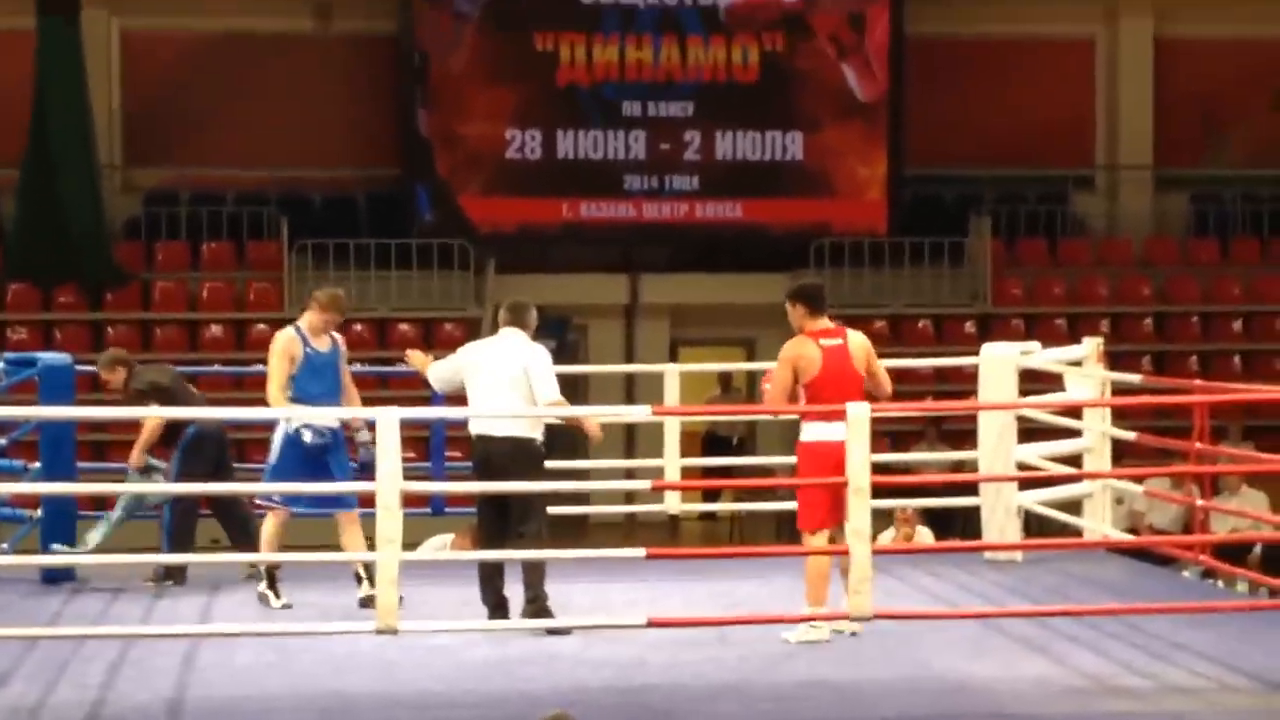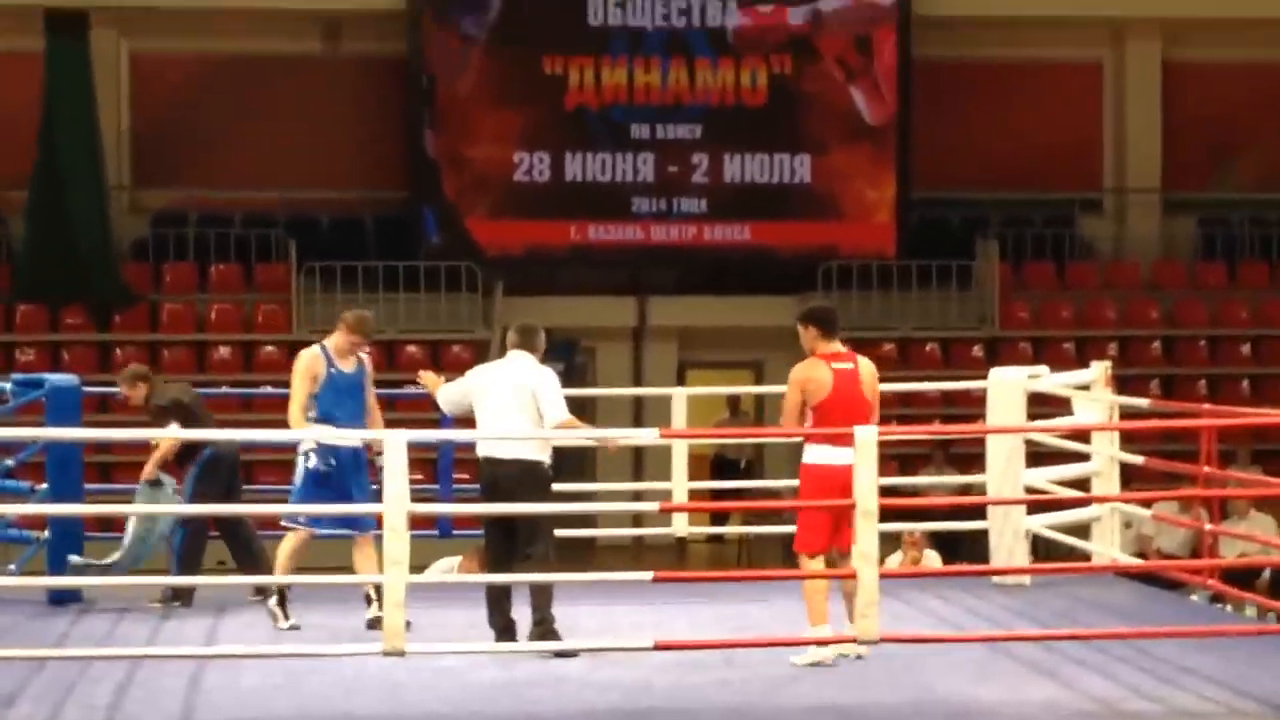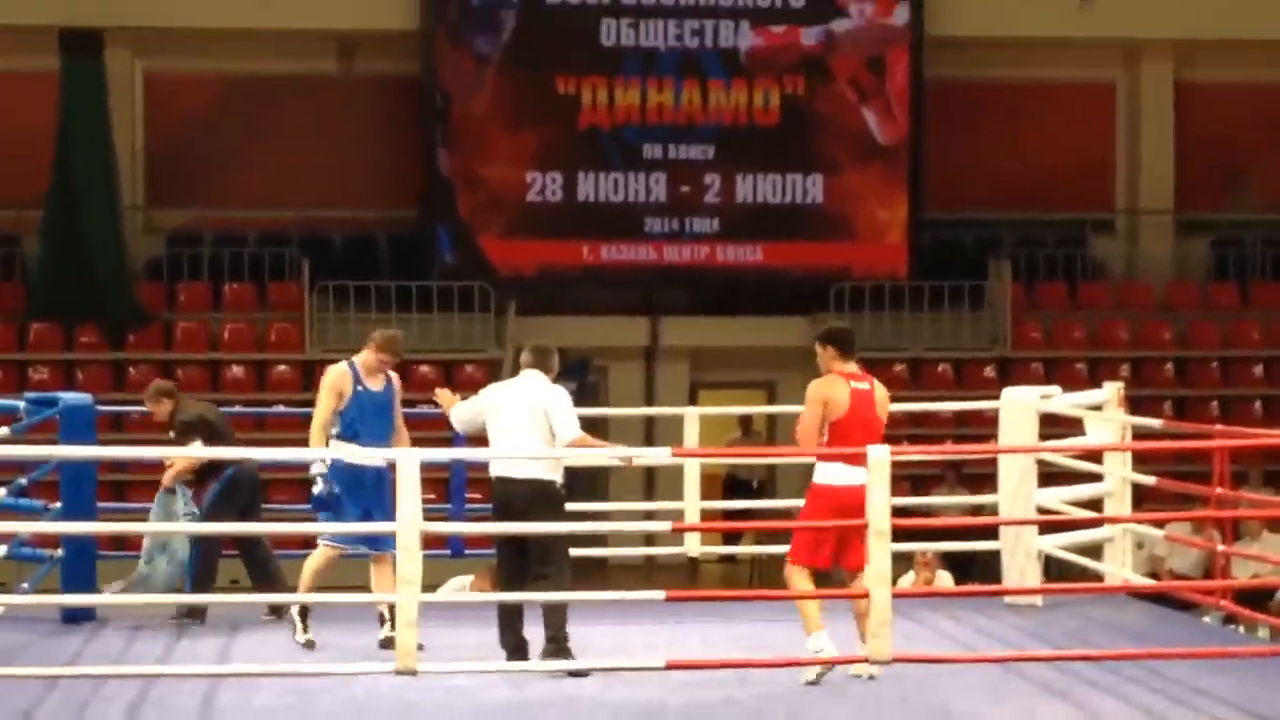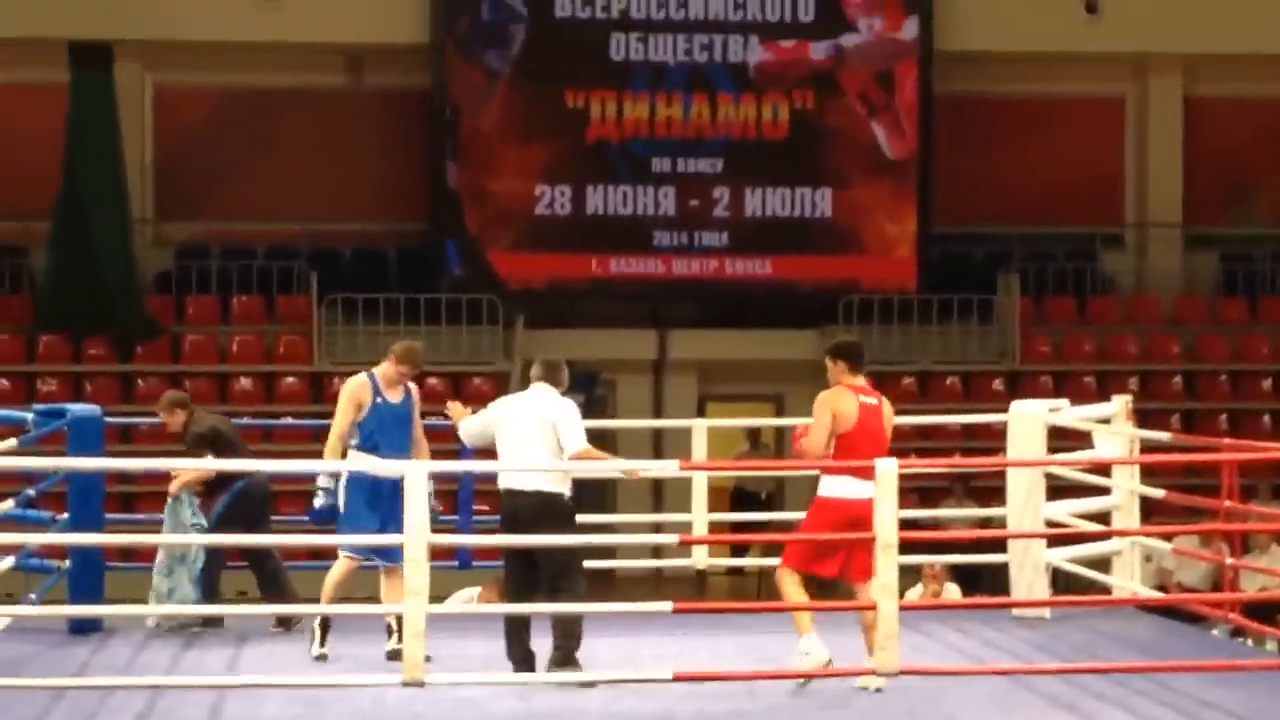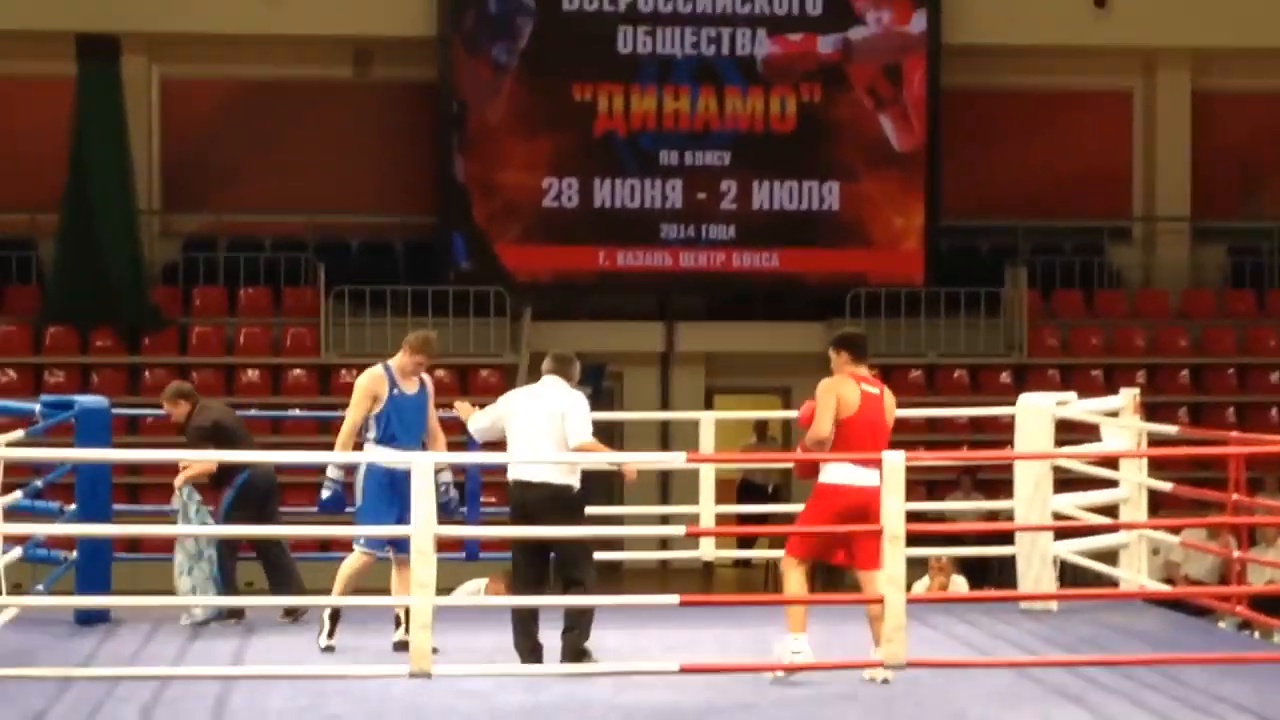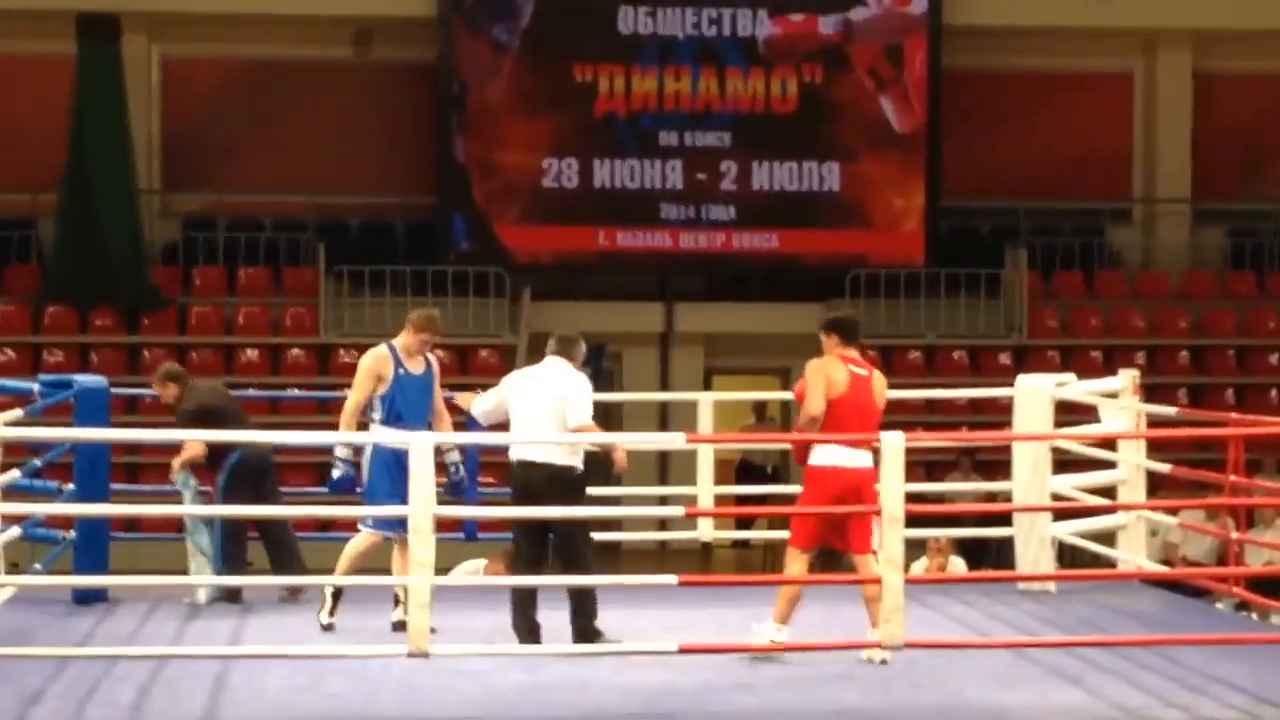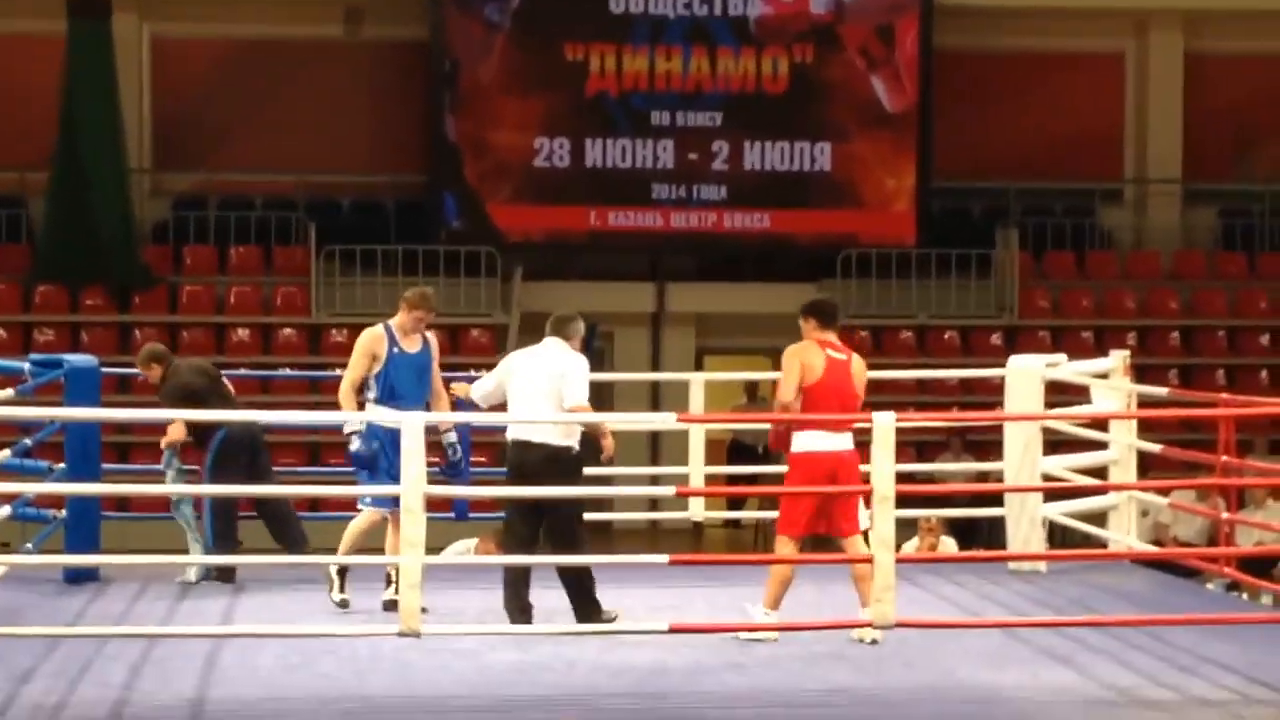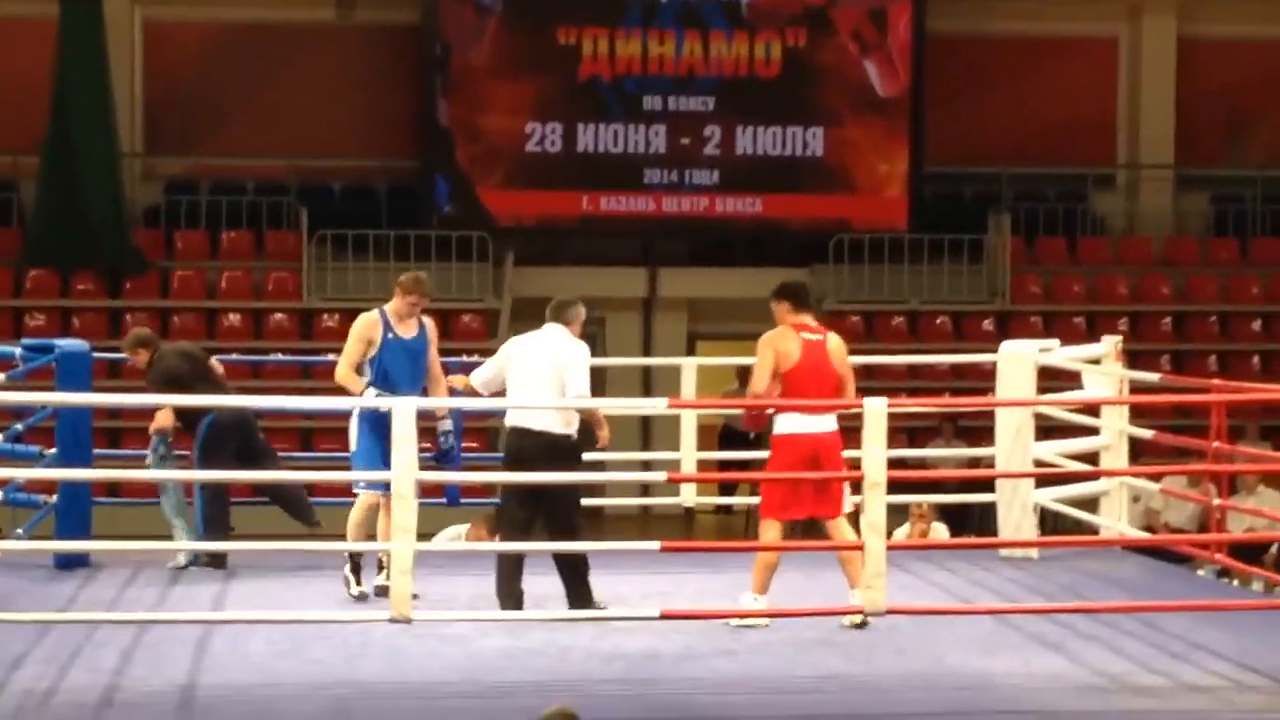
dt=0.1s
person 1, frame 1
left shoulder: (794, 350)
right shoulder: (859, 341)
left elbow: (774, 406)
right elbow: (884, 390)
left wrist: (770, 388)
left hip: (818, 443)
left knee: (814, 533)
right knee: (842, 529)
left ankle: (816, 620)
person 1, frame 2
left shoulder: (804, 371)
right shoulder: (866, 368)
left elbow: (788, 428)
left wrist: (809, 415)
left hip: (820, 467)
right hip: (855, 466)
left knee: (811, 556)
right knee: (847, 553)
left ankle: (821, 641)
person 1, frame 3
left shoulder: (822, 387)
right shoulder: (879, 390)
left elbow: (807, 442)
left wrist: (800, 432)
left hip: (830, 486)
right hip: (865, 485)
left knee: (796, 567)
right knee: (857, 573)
left ankle: (819, 640)
person 1, frame 4
left shoulder: (830, 399)
right shoulder: (885, 407)
left elbow: (815, 452)
left wrist: (802, 444)
left hip: (836, 500)
right hip: (870, 501)
left knee: (788, 571)
right knee: (864, 586)
left ankle: (811, 644)
person 1, frame 5
left shoulder: (832, 386)
right shoulder: (887, 397)
left elbow: (822, 435)
left wrist: (806, 448)
left hip: (835, 486)
right hip: (870, 488)
left knee: (794, 561)
right knee: (869, 575)
left ankle: (796, 643)
right ankle: (882, 660)
person 1, frame 6
left shoulder: (820, 367)
right shoulder: (878, 380)
left elbow: (813, 413)
left wrist: (800, 431)
left hip: (827, 469)
right hip: (863, 470)
left knee: (799, 552)
right knee: (865, 557)
left ankle: (776, 630)
right ankle: (879, 640)
person 1, frame 7
left shoulder: (798, 352)
right shoulder: (857, 364)
left elbow: (785, 400)
left wrist: (784, 425)
left hip: (808, 453)
right hip: (845, 454)
left knee: (788, 540)
right knee: (852, 537)
left ankle: (766, 618)
right ankle: (871, 618)
person 1, frame 8
left shoulder: (773, 339)
right shoulder: (835, 343)
left elbow: (758, 391)
right elbow: (848, 397)
left hip: (790, 437)
right hip: (827, 434)
left knee: (772, 522)
right knee: (836, 520)
left ankle: (755, 604)
right ankle: (859, 600)
person 2, frame 1
left shoulder: (337, 341)
right shoulder: (287, 340)
left elbow: (348, 391)
right elbow: (275, 393)
left wrist: (363, 438)
right wrist: (301, 427)
left hip: (331, 433)
right hip: (299, 433)
left knee: (348, 510)
right knee: (280, 509)
left ankle: (367, 585)
right ankle: (268, 583)
person 2, frame 2
left shoulder: (364, 362)
right shoulder: (311, 359)
left elbow: (372, 413)
right elbow: (296, 412)
right wrist: (310, 451)
left hip: (353, 455)
right hip: (320, 453)
left knee: (364, 533)
right knee: (301, 529)
left ankle: (376, 607)
right ankle: (278, 599)
person 2, frame 3
left shoulder: (393, 381)
right shoulder: (338, 375)
left elbow: (399, 431)
right elbow: (319, 428)
right wrist: (320, 474)
left hip: (379, 472)
right hip: (344, 469)
left knee: (383, 552)
right knee: (332, 546)
left ankle: (388, 627)
right ankle: (300, 610)
person 2, frame 4
left shoulder: (411, 393)
right shoulder: (358, 387)
left elbow: (418, 443)
right elbow: (335, 439)
right wrist: (326, 487)
left hip: (395, 484)
right hip: (362, 480)
left knee: (393, 564)
right knee: (352, 557)
left ankle: (396, 638)
right ankle: (321, 622)
person 2, frame 5
left shoulder: (425, 384)
right shoulder: (373, 379)
left elbow: (434, 434)
right elbow: (348, 431)
left wrist: (445, 480)
right wrist: (334, 478)
left hip: (410, 475)
right hip: (378, 473)
left knee: (405, 555)
right knee: (368, 552)
left ankle: (402, 630)
right ankle: (331, 613)
person 2, frame 6
left shoulder: (431, 364)
right shoulder: (377, 359)
left elbow: (439, 414)
right elbow: (351, 410)
left wrist: (453, 459)
right wrist: (343, 459)
right hip: (384, 453)
left knee: (406, 536)
right knee: (375, 532)
left ankle: (401, 609)
right ankle: (334, 590)
person 2, frame 7
left shoulder: (430, 342)
right shoulder: (374, 338)
left elbow: (437, 393)
right elbow: (346, 388)
left wrist: (450, 439)
right wrist: (355, 434)
right hip: (378, 433)
left knee: (401, 514)
right knee: (373, 512)
left ankle: (392, 588)
right ankle: (339, 570)
person 2, frame 8
left shoulder: (427, 327)
right shoulder: (369, 323)
left elbow: (435, 379)
right elbow: (342, 372)
left wrist: (445, 426)
right wrist: (373, 398)
right hip: (374, 417)
left knee: (393, 499)
right knee: (370, 495)
left ankle: (384, 574)
right ankle: (352, 564)
person 3, frame 1
left shoulder: (473, 350)
right shoulder: (533, 352)
left elbow: (439, 378)
right elbow: (550, 401)
left wrist: (423, 364)
right wrist: (584, 421)
left hip: (484, 446)
right hip: (521, 447)
left knee: (491, 532)
right knee: (529, 530)
left ankle: (496, 610)
right ankle: (535, 608)
person 3, frame 2
left shoulder: (482, 373)
right shoulder: (541, 374)
left elbow: (447, 401)
right elbow: (559, 422)
left wrist: (434, 385)
left hip: (491, 469)
right hip: (528, 469)
left knee: (497, 554)
right knee: (536, 553)
left ankle: (502, 633)
right ankle: (542, 630)
person 3, frame 3
left shoulder: (494, 392)
right shoulder: (553, 393)
left elbow: (460, 420)
right elbow: (572, 439)
left wrist: (449, 404)
right wrist: (612, 448)
left hip: (504, 488)
right hip: (540, 489)
left knee: (510, 575)
right knee: (551, 571)
left ankle: (514, 653)
right ankle: (555, 648)
person 3, frame 4
left shoulder: (504, 405)
right shoulder: (562, 406)
left elbow: (469, 434)
right elbow: (578, 451)
left wrist: (459, 417)
left hip: (512, 500)
right hip: (549, 502)
left knee: (518, 586)
right knee: (566, 583)
left ankle: (521, 664)
right ankle: (563, 658)
person 3, frame 5
left shoulder: (515, 397)
right shoulder: (571, 398)
left elbow: (479, 428)
right elbow: (582, 443)
left wrist: (468, 413)
right wrist: (621, 462)
left hip: (522, 492)
right hip: (559, 494)
left knee: (526, 578)
right knee: (577, 574)
left ankle: (529, 655)
right ankle: (573, 650)
person 3, frame 6
left shoulder: (518, 378)
right shoulder: (575, 379)
left elbow: (482, 412)
right elbow: (579, 424)
left wrist: (469, 401)
right wrist: (614, 447)
left hip: (524, 472)
right hip: (561, 475)
left knee: (526, 558)
right knee: (576, 556)
left ankle: (526, 636)
right ankle: (585, 632)
person 3, frame 7
left shoulder: (517, 358)
right shoulder: (573, 360)
left elbow: (479, 396)
right elbow: (576, 406)
left wrist: (463, 391)
right wrist: (604, 434)
left hip: (520, 453)
right hip: (557, 456)
left knee: (519, 539)
right knee: (568, 539)
left ankle: (518, 616)
right ankle: (588, 613)
person 3, frame 8
left shoulder: (517, 344)
right shoulder: (574, 347)
left elbow: (480, 383)
right elbow: (578, 397)
left wrist: (462, 383)
right wrist: (600, 424)
left hip: (518, 440)
right hip: (556, 443)
left knee: (514, 525)
right knee: (565, 526)
left ankle: (509, 602)
right ankle: (580, 600)
person 4, frame 1
left shoulder: (137, 388)
right shoulder: (159, 371)
left elbow: (157, 419)
left wrist: (138, 452)
left hip: (194, 434)
right hip: (212, 427)
left knee: (179, 501)
right knee: (226, 497)
left ankle: (172, 570)
person 4, frame 2
left shoulder: (159, 404)
right shoulder: (179, 390)
left elbow: (175, 437)
left wrist: (152, 465)
left hip: (209, 456)
right hip: (226, 450)
left knee: (189, 522)
right knee: (233, 521)
left ankle: (180, 592)
person 4, frame 3
left shoulder: (184, 421)
right shoulder: (201, 408)
left elbow: (199, 455)
left wrist: (172, 474)
right wrist: (182, 465)
left hip: (228, 476)
right hip: (246, 471)
left knee: (202, 539)
right knee: (252, 540)
left ankle: (194, 608)
person 4, frame 4
left shoulder: (196, 433)
right shoulder: (212, 421)
left elbow: (209, 471)
left wrist: (180, 483)
right wrist: (190, 477)
left hip: (237, 490)
right hip: (256, 484)
left knee: (209, 549)
right knee: (261, 552)
left ankle: (210, 614)
right ankle: (288, 613)
person 4, frame 5
left shoulder: (198, 425)
right shoulder: (217, 408)
left elbow: (210, 466)
left wrist: (183, 478)
right wrist: (195, 467)
left hip: (242, 480)
right hip: (263, 473)
left knee: (223, 543)
right knee: (270, 542)
left ankle: (229, 606)
right ankle: (294, 604)
person 4, frame 6
left shoulder: (187, 409)
right shoulder: (211, 386)
left elbow: (199, 450)
left wrist: (179, 462)
right wrist: (192, 446)
left hip: (236, 460)
right hip: (259, 450)
left knee: (227, 524)
right knee: (271, 519)
left ankle: (231, 588)
right ankle: (294, 579)
person 4, frame 7
left shoulder: (170, 389)
right shoulder: (197, 365)
left elbow: (179, 435)
left wrist: (166, 442)
left hip: (223, 437)
right hip: (247, 426)
left knee: (219, 502)
left ankle: (222, 568)
right ankle: (299, 547)
person 4, frame 8
left shoulder: (156, 376)
right shoulder: (184, 349)
left elbow: (166, 422)
right elbow: (218, 371)
left wrist: (155, 427)
left hip: (212, 424)
right hip: (236, 410)
left knee: (209, 488)
right knee: (265, 464)
left ankle: (213, 554)
right ankle: (309, 516)
